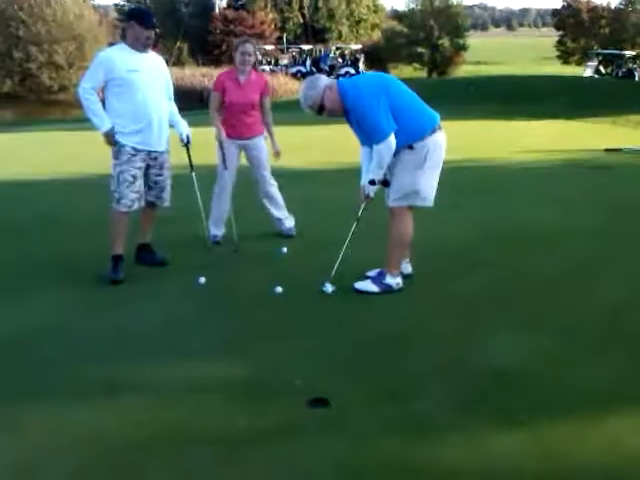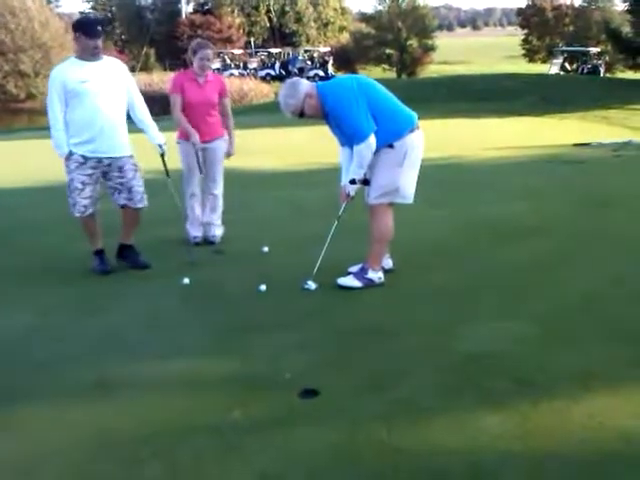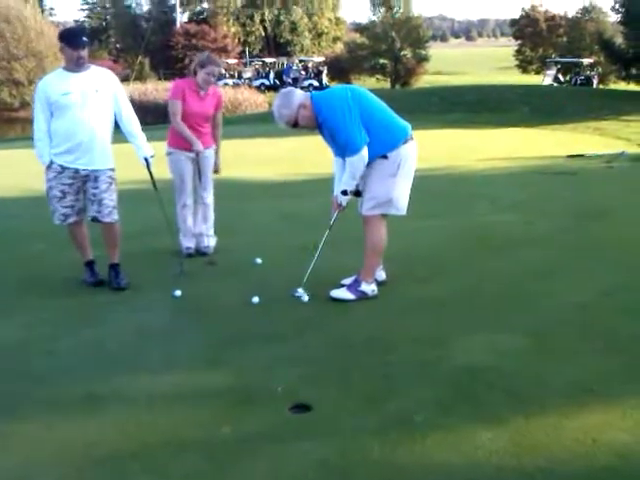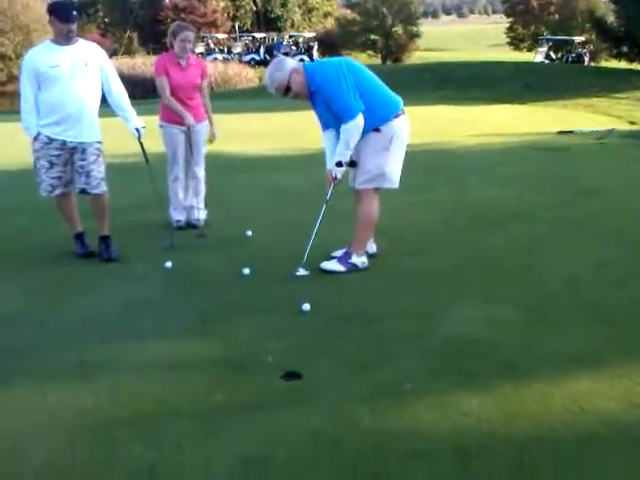
dt=1s
person 1, frame 1
left shoulder: (158, 61)
right shoulder: (109, 58)
left elbow: (168, 100)
right elbow: (86, 91)
left wrist: (181, 125)
right wrist: (105, 126)
left hip: (159, 145)
right hip: (129, 144)
left knee: (154, 199)
right knee: (124, 202)
left ankle: (144, 248)
right ankle: (116, 259)
person 1, frame 2
left shoulder: (117, 67)
right shoulder: (62, 73)
left elbow: (136, 104)
right elbow: (56, 116)
left wrist: (154, 134)
right wrist: (64, 151)
left hip: (119, 152)
right hip: (83, 154)
left knee: (134, 201)
right knee: (85, 208)
left ankle: (126, 248)
right ankle: (99, 254)
person 1, frame 3
left shoulder: (106, 78)
right shoulder: (47, 85)
left elbow: (126, 116)
right elbow: (41, 127)
left wrist: (143, 147)
right wrist: (46, 160)
left hip: (100, 163)
right hip: (63, 165)
left knee: (109, 216)
right knee: (72, 218)
left ankle: (115, 267)
right ankle: (89, 265)
person 1, frame 4
left shoulder: (94, 51)
right shoulder: (34, 57)
left elbow: (114, 88)
right elbow: (28, 99)
left wrist: (132, 119)
right wrist: (32, 132)
left hip: (88, 135)
right hip: (51, 137)
left knee: (98, 189)
right knee: (61, 190)
left ankle: (104, 238)
right ankle: (78, 236)
person 2, frame 1
left shoulder: (360, 93)
right shoulder: (351, 101)
left elbow: (385, 142)
right elbow: (368, 142)
left wrist: (373, 180)
right wrist: (365, 181)
left hip: (422, 142)
right hip: (410, 144)
left knee: (400, 207)
right knee: (398, 205)
left ankle: (391, 276)
right ankle: (401, 263)
person 2, frame 2
left shoulder: (340, 95)
right shoulder: (329, 102)
left elbow: (365, 142)
right elbow: (348, 142)
left wrist: (353, 180)
right wrist: (346, 181)
left hip: (400, 140)
right hip: (388, 142)
left knee: (380, 204)
right knee: (377, 202)
left ankle: (373, 271)
right ankle: (381, 259)
person 2, frame 3
left shoulder: (333, 106)
right shoulder: (324, 110)
left elbow: (358, 154)
right elbow: (342, 152)
left wrist: (345, 191)
right wrist: (338, 191)
left hip: (394, 151)
right hip: (382, 153)
left knee: (373, 215)
right knee: (371, 213)
left ankle: (366, 283)
right ankle: (375, 270)
person 2, frame 4
left shoulder: (328, 75)
right shoulder: (315, 88)
left elbow: (354, 121)
right elbow: (329, 127)
left wrist: (340, 162)
right wrist: (331, 165)
left hip: (386, 126)
right hip: (371, 129)
left knee: (366, 189)
right knee: (361, 188)
left ankle: (356, 255)
right ankle: (365, 244)
person 3, frame 1
left shoulder: (261, 80)
right shoulder: (222, 79)
left elbow: (265, 112)
right elbow: (213, 108)
left wrist: (274, 141)
right wrist: (219, 129)
left hip: (255, 137)
right hip: (229, 138)
left knee: (266, 180)
right knee: (224, 183)
left ankle: (285, 222)
right ankle: (216, 229)
person 3, frame 2
left shoulder: (219, 81)
right shoulder: (179, 79)
left elbow: (227, 114)
right elbow: (176, 112)
left wrist: (231, 141)
right wrist: (191, 132)
left hip: (216, 140)
right hip: (189, 141)
left knee: (214, 186)
right knee: (193, 186)
left ankle: (213, 229)
right ankle: (195, 230)
person 3, frame 3
left shoulder: (216, 94)
right shoulder: (179, 86)
left elbow: (216, 127)
right elbow: (175, 119)
left wrist: (217, 155)
right wrist: (194, 141)
left hip: (206, 149)
right hip: (180, 150)
left knee: (205, 195)
right knee: (184, 197)
left ankle: (205, 239)
right ankle: (187, 241)
person 3, frame 4
left shoulder: (200, 64)
right shoulder: (162, 62)
left elbow: (204, 96)
right elbow: (165, 96)
left wrist: (211, 124)
right wrist: (184, 115)
left hip: (198, 123)
right hip: (172, 124)
left knee: (197, 168)
right knee: (176, 169)
left ankle: (196, 211)
right ankle: (178, 213)
